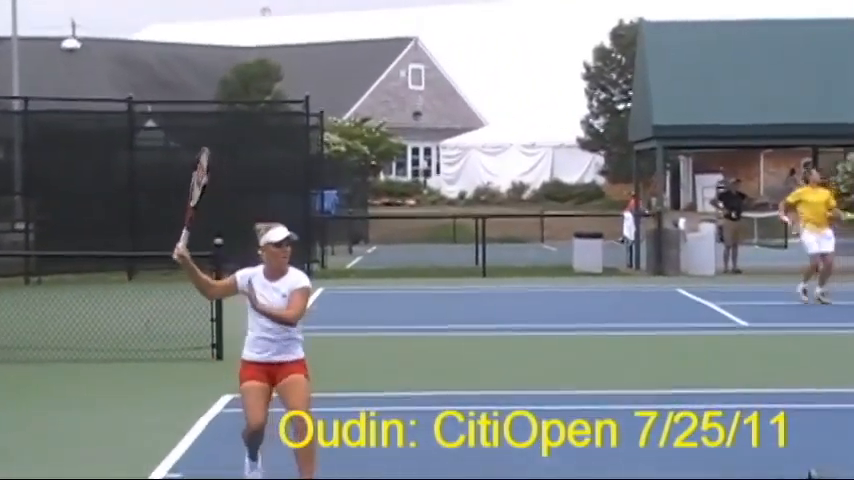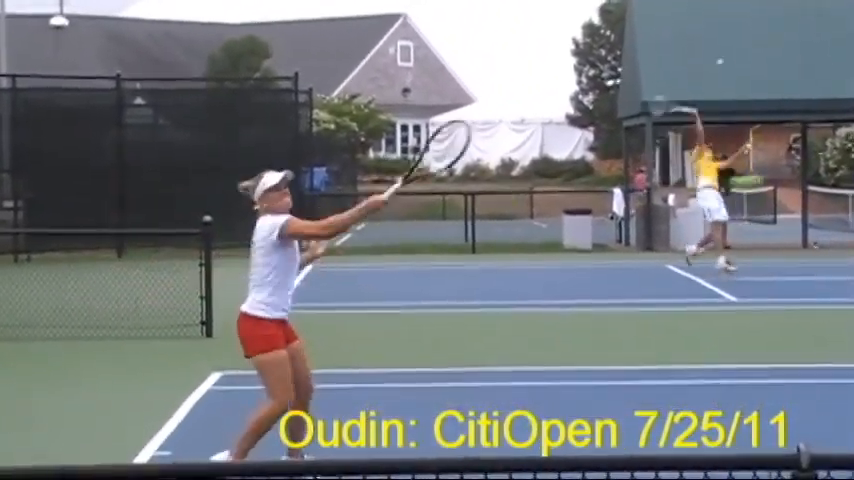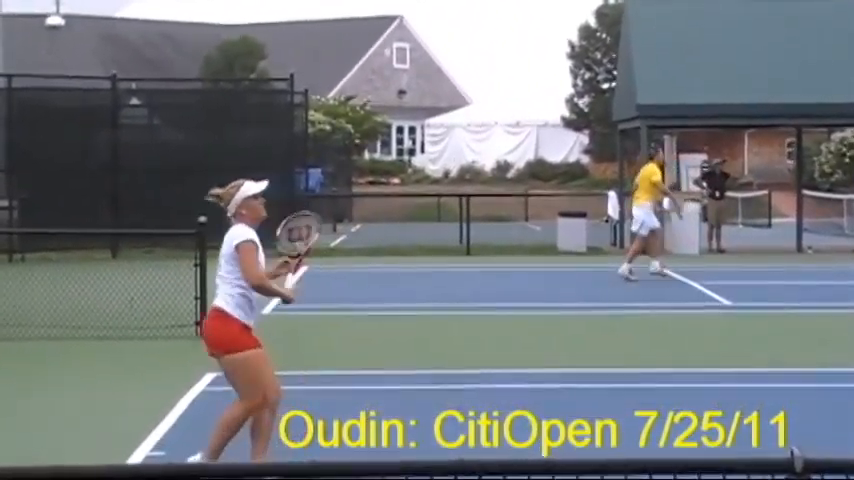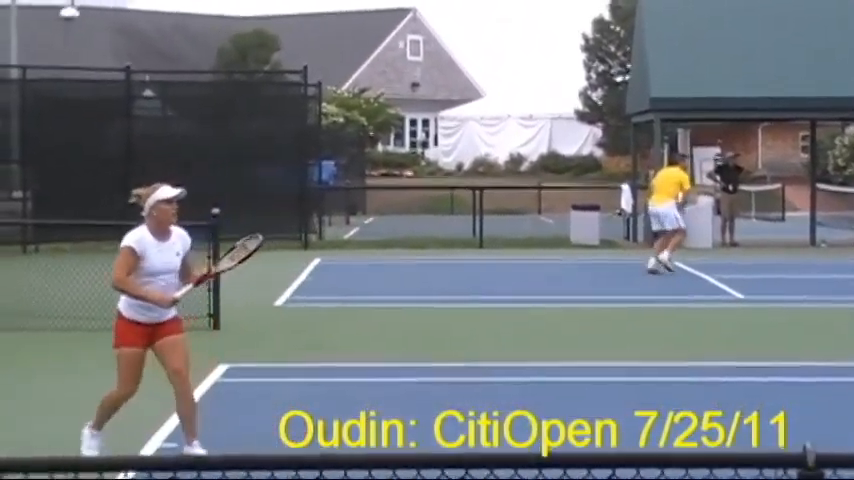
dt=0.7s
person 1, frame 1
left shoulder: (299, 280)
right shoulder: (248, 276)
left elbow: (292, 317)
right elbow: (212, 290)
left wrist: (260, 306)
right wrist: (187, 263)
left hip: (291, 362)
right hip: (254, 363)
left knee: (301, 421)
right knee: (255, 425)
right ankle: (253, 459)
person 1, frame 2
left shoulder: (278, 226)
right shoulder: (273, 224)
right elbow: (324, 230)
left wrist: (311, 255)
right wrist: (365, 207)
left hip: (276, 322)
right hip: (259, 324)
left knee: (304, 392)
right knee: (282, 401)
left ankle: (294, 460)
right ankle: (234, 460)
person 1, frame 3
left shoulder: (242, 235)
right shoulder: (245, 235)
right elbow: (257, 281)
left wrist: (278, 270)
right wrist: (284, 292)
left hip: (239, 327)
right hip: (225, 326)
left knee: (271, 396)
right knee: (253, 400)
right ankle: (205, 463)
person 1, frame 4
left shoulder: (181, 237)
right shoulder: (135, 240)
left elbow: (186, 276)
right elbow: (118, 280)
left wrist: (199, 277)
right wrist: (154, 296)
left hip: (167, 320)
right hip: (132, 321)
left knee: (182, 378)
right knee: (126, 390)
left ankle: (192, 444)
right ankle: (93, 430)
person 2, frame 1
left shoulder: (826, 193)
right shoulder: (800, 192)
left elbow: (834, 210)
right elbow: (783, 204)
left wrist: (838, 215)
right wrist: (783, 215)
left hip: (824, 231)
right hip: (808, 231)
left knee: (829, 262)
right knee: (815, 261)
left ankle: (819, 291)
right ankle: (803, 286)
person 2, frame 2
left shoulder: (711, 163)
right shoulder: (699, 156)
left elbow: (727, 163)
right elbow: (700, 137)
left wrist: (741, 150)
right wrist: (697, 119)
left hip: (713, 194)
right hip: (707, 193)
left knee: (720, 228)
right knee: (718, 227)
left ankle: (694, 249)
right ankle: (722, 260)
person 2, frame 3
left shoulder: (646, 169)
right shoulder: (654, 170)
left elbow: (636, 186)
right elbow: (662, 188)
right wrist: (675, 201)
left hip: (645, 206)
right hip: (644, 207)
left knee: (655, 235)
right knee: (640, 240)
left ankle: (656, 265)
right ankle: (625, 268)
person 2, frame 4
left shoulder: (661, 172)
right shoulder: (683, 175)
left elbow: (652, 189)
right elbow: (685, 197)
right wrist: (679, 206)
left hip: (653, 205)
right hip: (667, 205)
left knee: (662, 236)
right knee: (680, 233)
left ankle: (653, 262)
right ankle: (665, 255)
